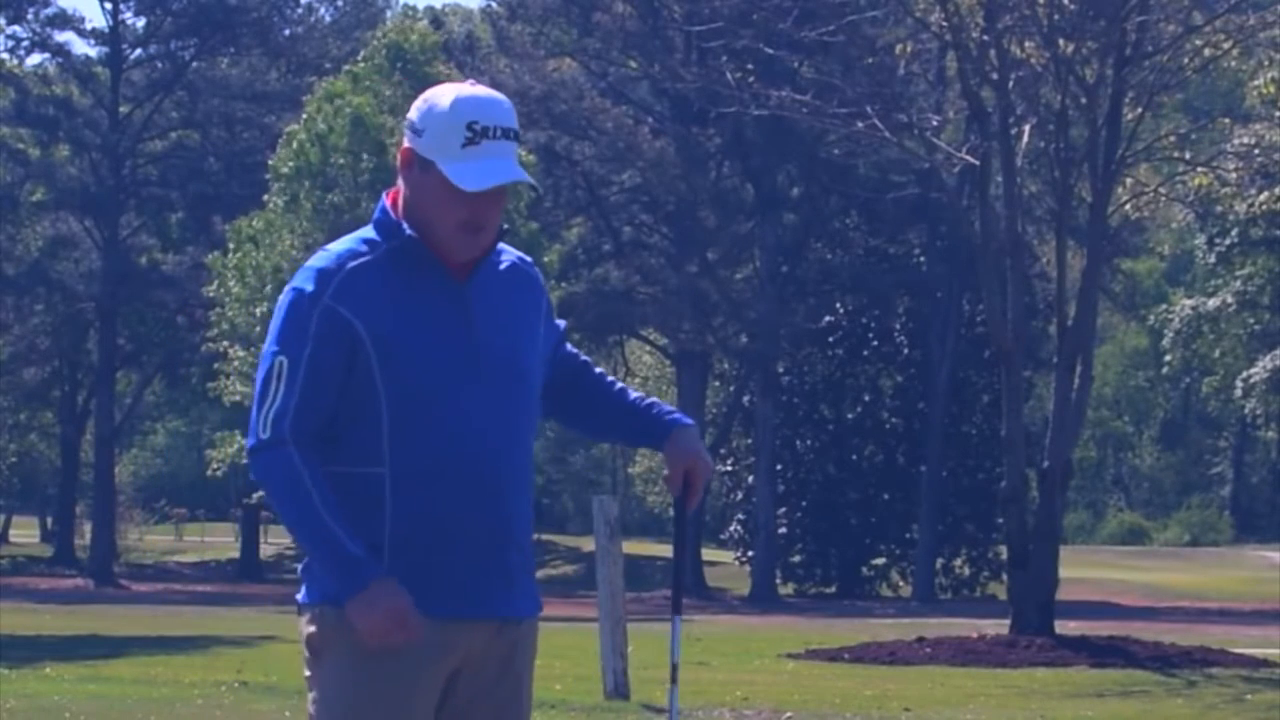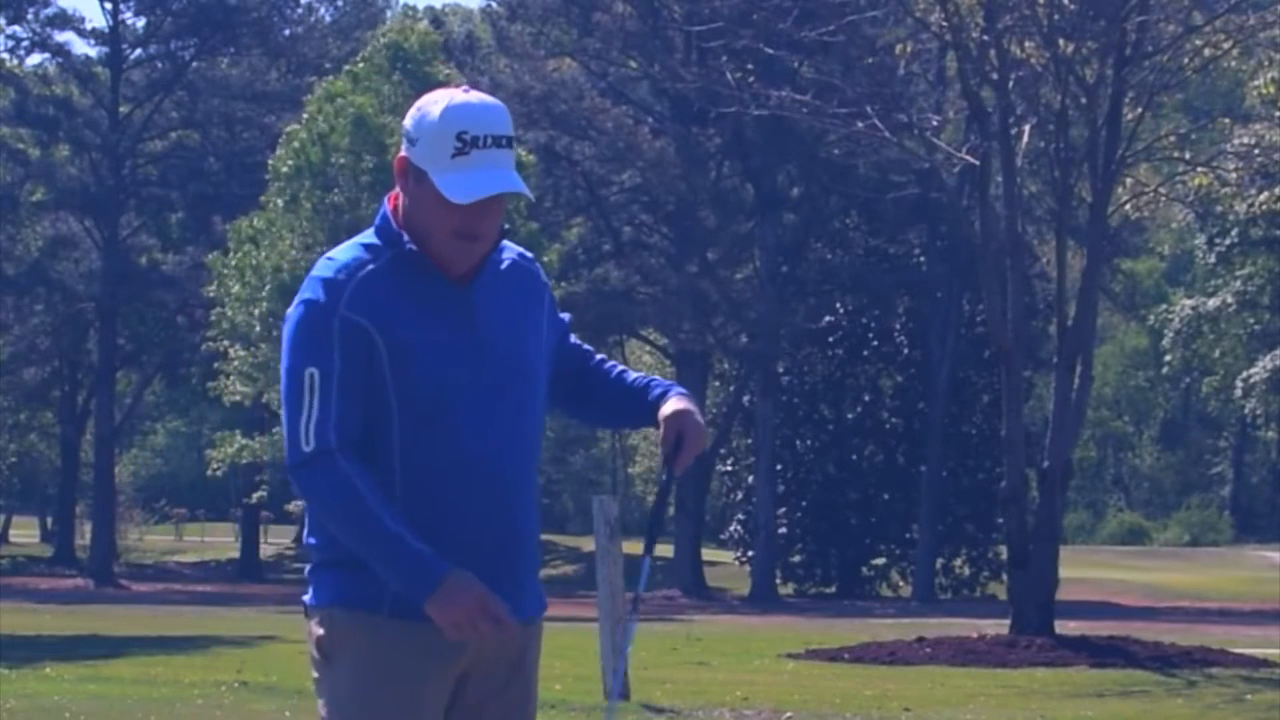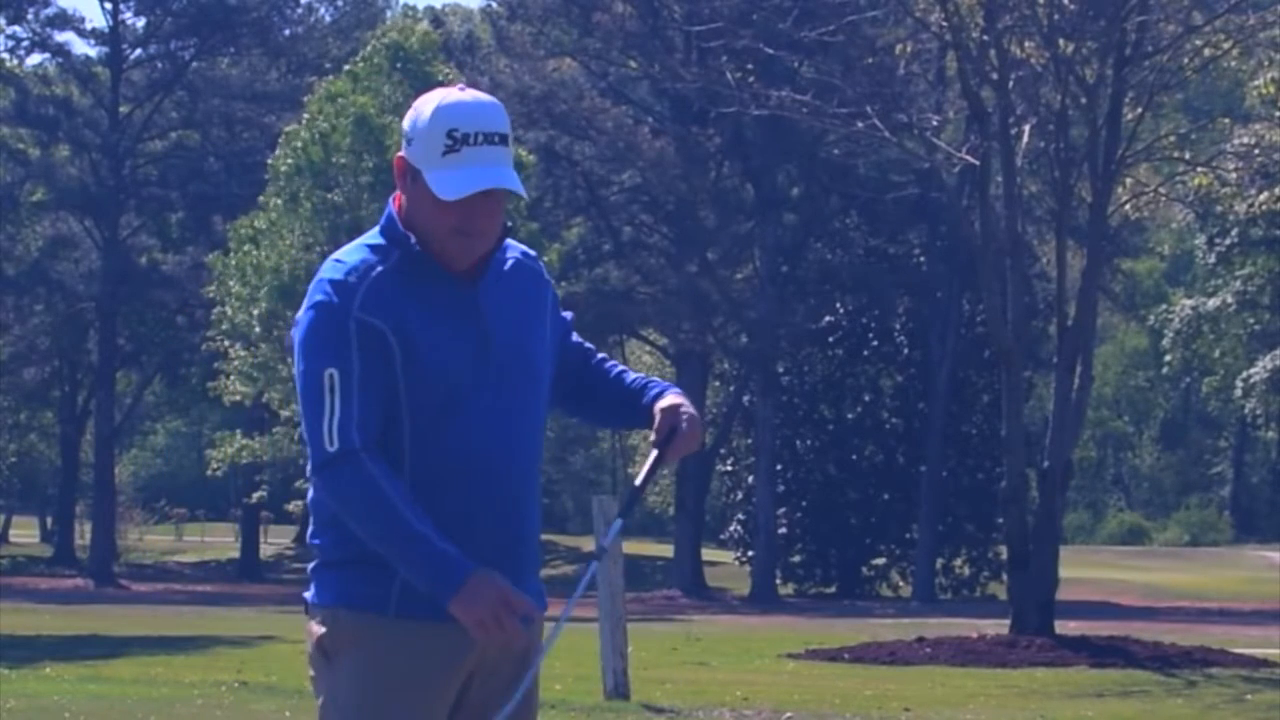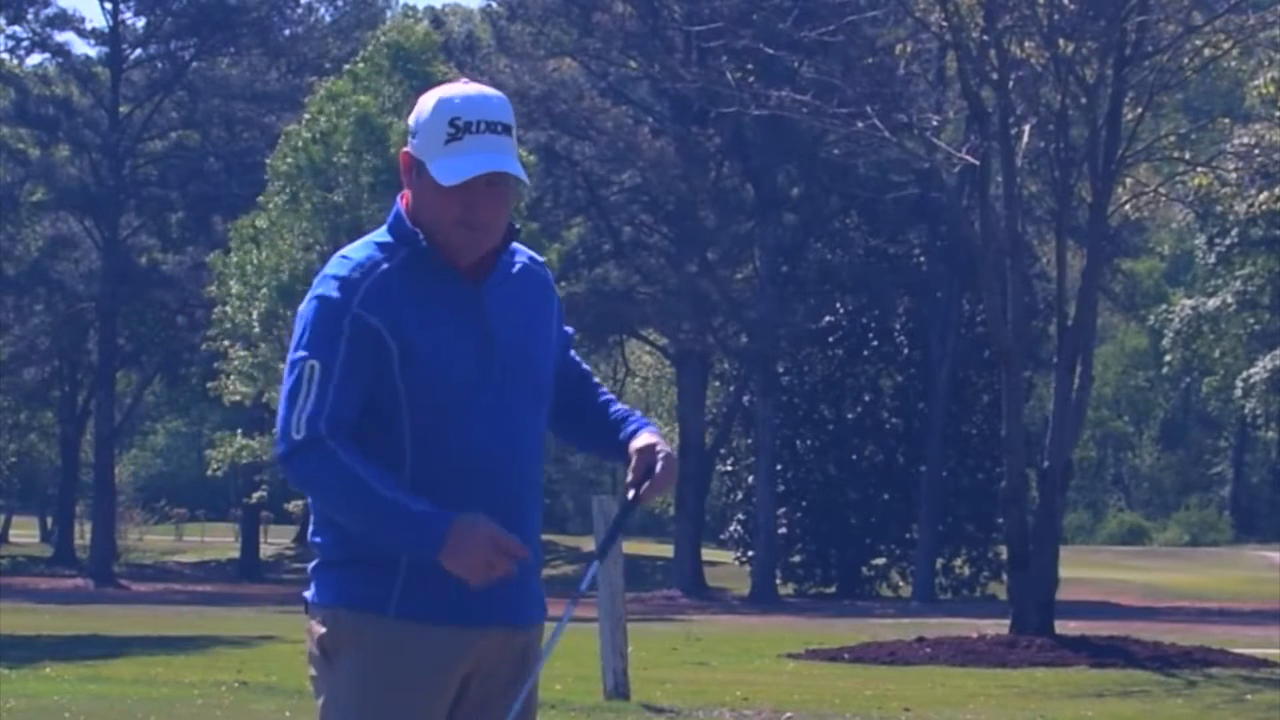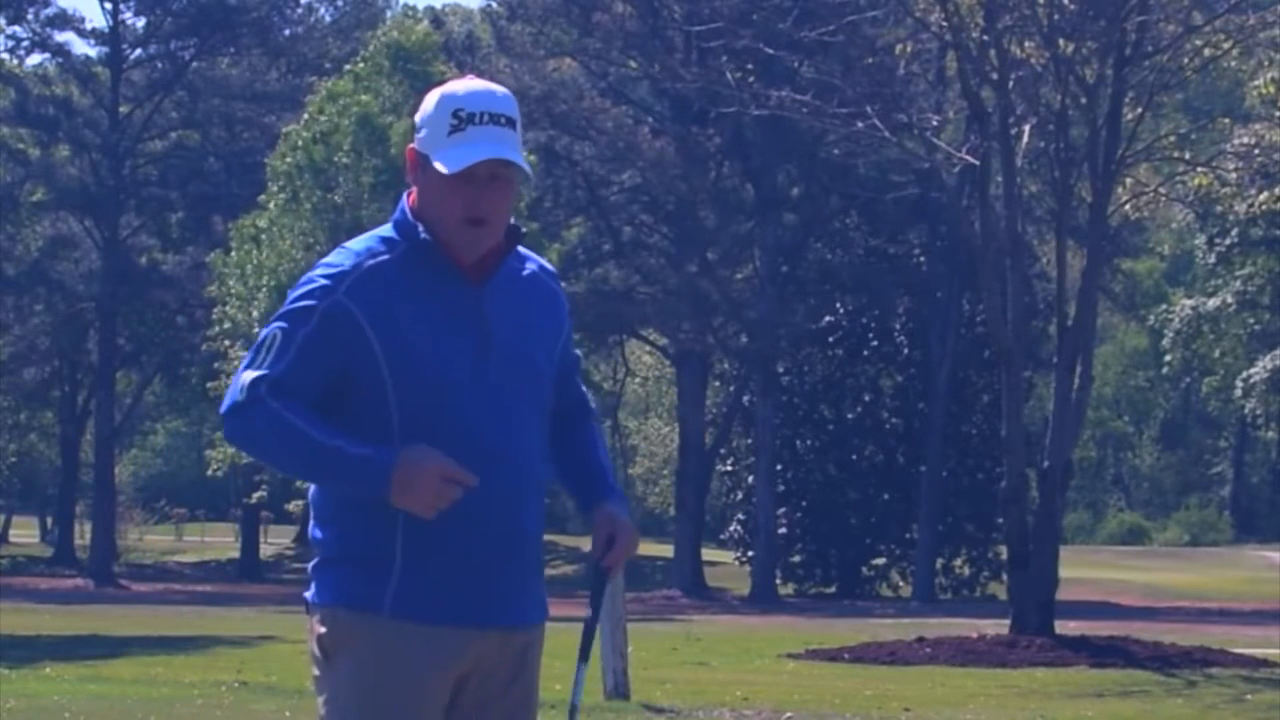
dt=0.2s
person 1, frame 1
left shoulder: (521, 282)
right shoulder: (335, 288)
left elbow: (566, 382)
right elbow: (277, 446)
left wrist: (663, 426)
right wrist: (357, 577)
left hip: (501, 612)
right hip: (373, 616)
person 1, frame 2
left shoulder: (522, 278)
right shoulder: (341, 296)
left elbow: (571, 370)
right elbow: (321, 464)
left wrist: (660, 397)
right wrist: (430, 578)
left hip: (504, 611)
right hip: (378, 614)
person 1, frame 3
left shoulder: (525, 277)
right shoulder: (350, 295)
left elbow: (573, 369)
right elbow: (343, 465)
left wrist: (653, 396)
right wrist: (452, 578)
left hip: (506, 613)
right hip: (380, 616)
person 1, frame 4
left shoulder: (529, 281)
right shoulder: (356, 291)
left elbow: (567, 390)
right elbow: (307, 446)
left wrist: (633, 433)
right wrist: (436, 533)
left hip: (507, 614)
right hip: (383, 616)
person 1, frame 5
left shoulder: (538, 288)
right shoulder: (351, 287)
left elbow: (567, 413)
right elbow: (250, 409)
left wrist: (602, 496)
right wrist: (380, 470)
left hip: (509, 616)
right hip: (382, 616)
